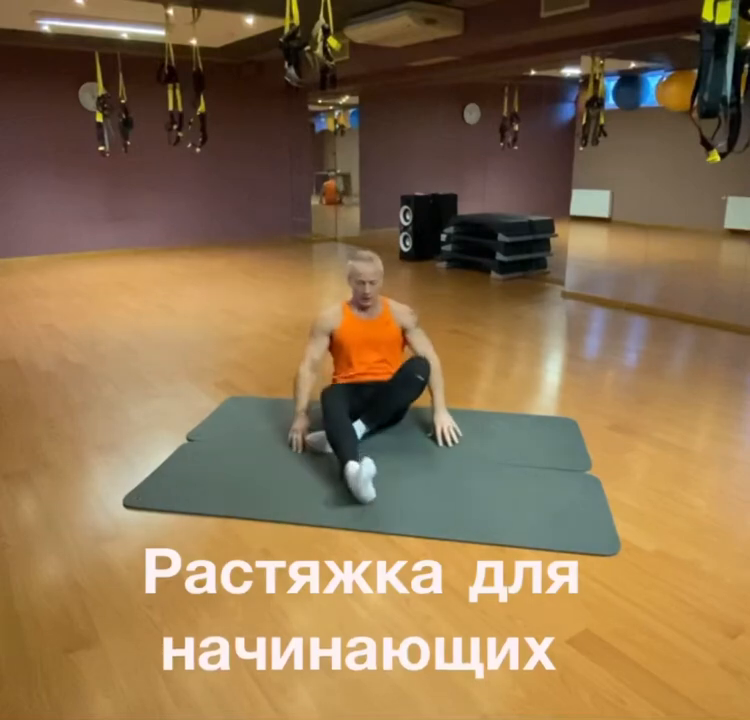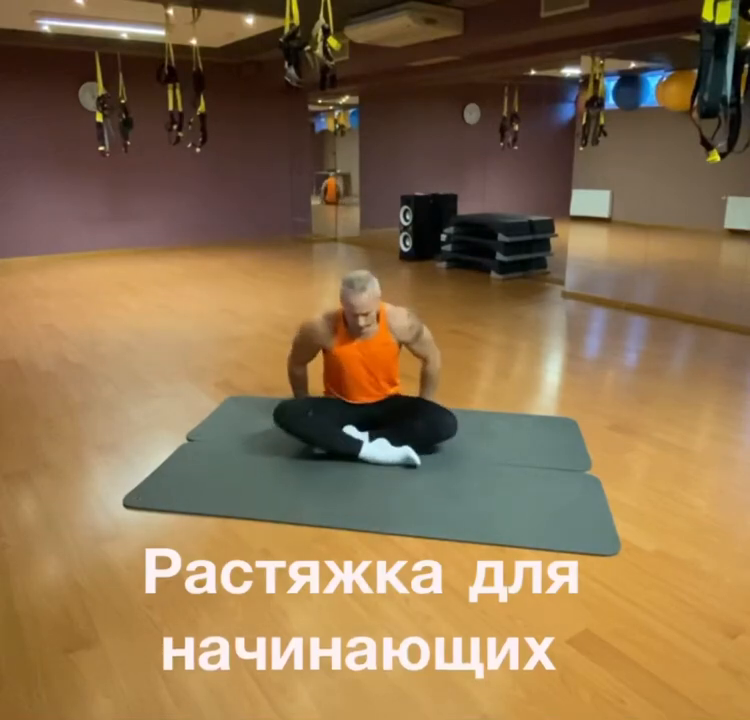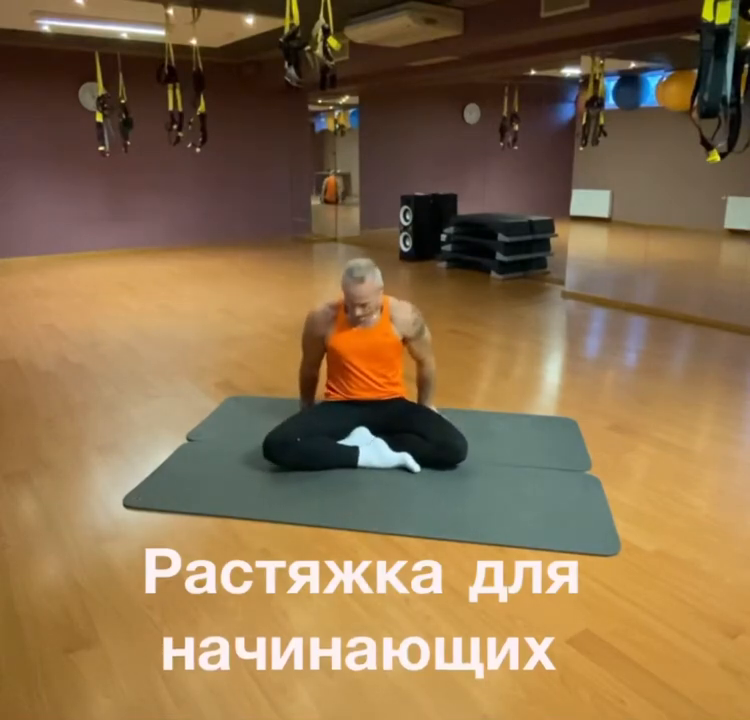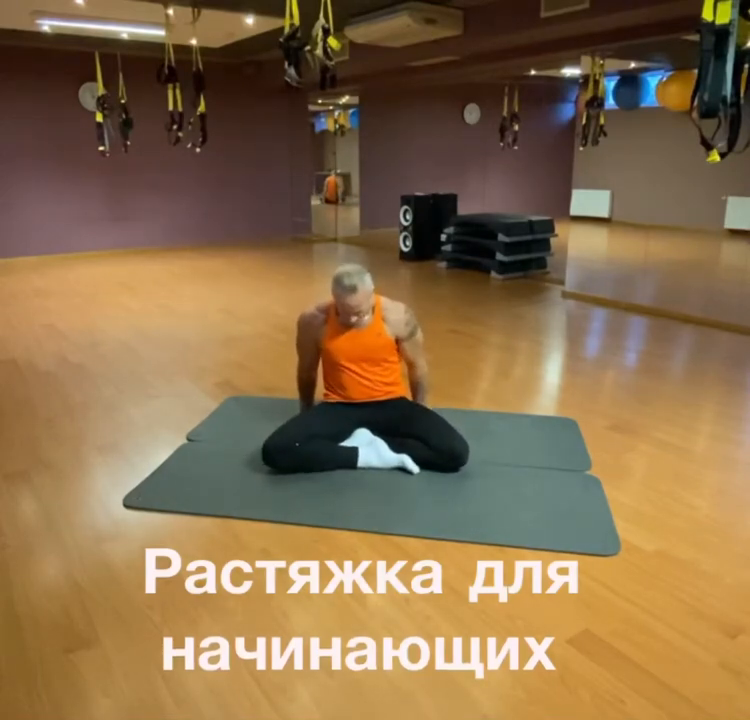
dt=1s
person 1, frame 1
left shoulder: (401, 314)
right shoulder: (331, 319)
left elbow: (431, 360)
right elbow: (309, 367)
left wrist: (440, 410)
right wrist: (301, 416)
left hip: (390, 399)
right hip: (351, 393)
left knee: (418, 366)
right knee: (331, 396)
left ankle: (356, 428)
right ankle: (353, 468)
person 1, frame 2
left shoulder: (400, 322)
right shoulder: (321, 328)
left elbow: (432, 358)
right elbow: (296, 365)
left wrist: (423, 407)
right wrist: (305, 413)
left hip: (387, 405)
right hip: (341, 408)
left knee: (444, 424)
right knee: (284, 413)
left ankle: (353, 440)
right ankle: (368, 450)
person 1, frame 3
left shoulder: (404, 317)
right shoulder: (322, 319)
left elbow: (425, 362)
right elbow: (310, 368)
left wrist: (426, 406)
right wrist: (306, 411)
left hip: (391, 405)
right hip: (341, 406)
left knee: (455, 448)
right knee: (276, 446)
left ankle: (363, 442)
right ankle: (366, 454)
person 1, frame 4
left shoulder: (397, 316)
right shoulder: (313, 321)
left elbow: (416, 365)
right elbow: (307, 370)
left wrist: (420, 409)
right wrist: (306, 412)
left hip: (390, 404)
right hip: (339, 407)
left knee: (456, 452)
right knee: (275, 451)
left ankle: (365, 443)
right ankle: (370, 455)
